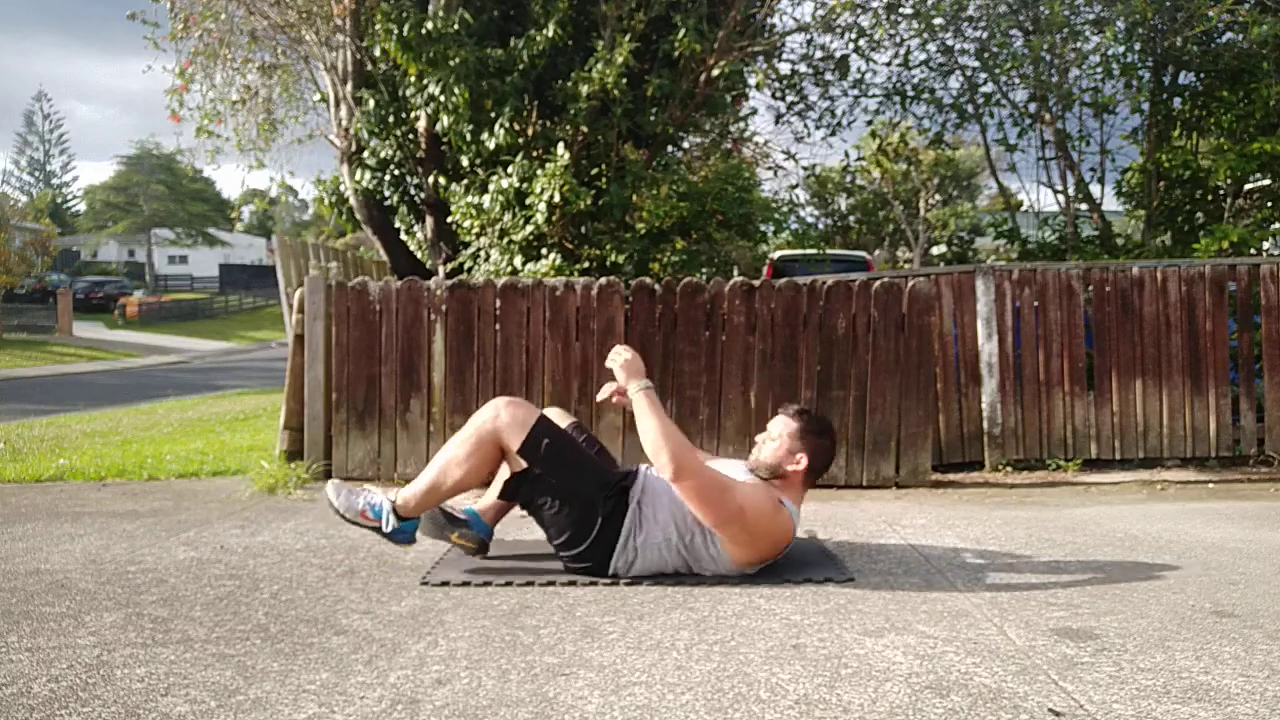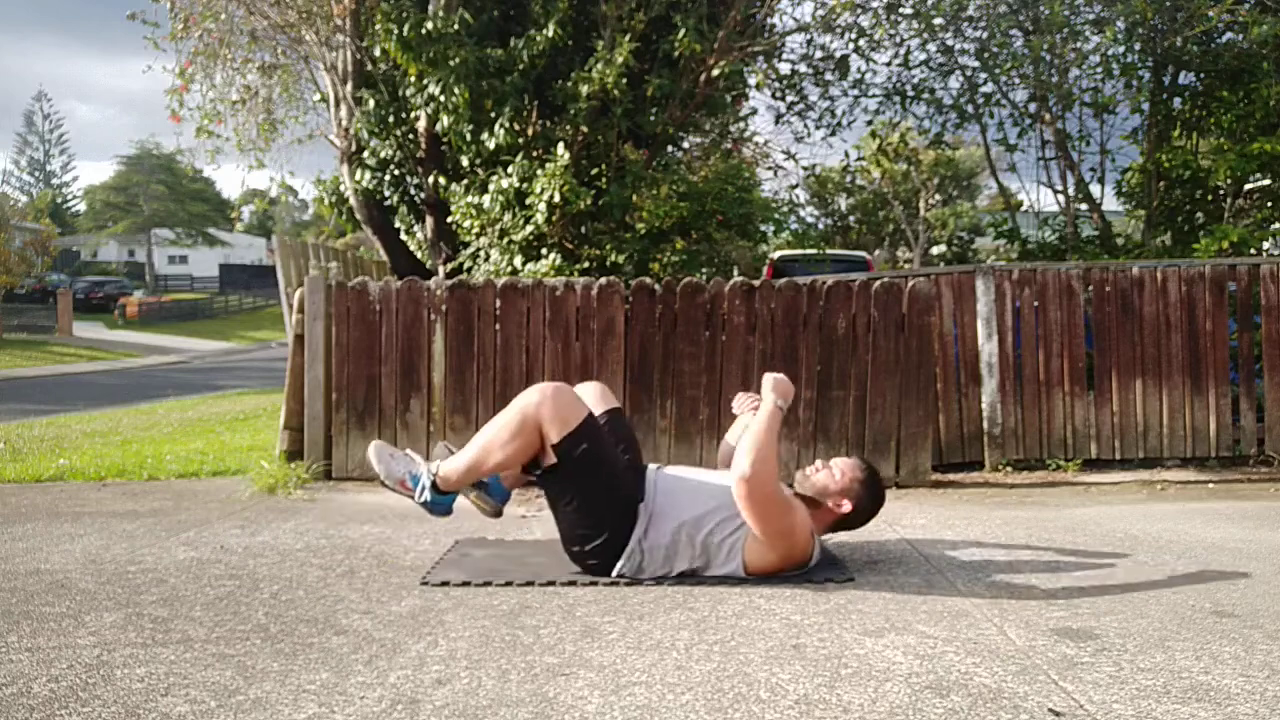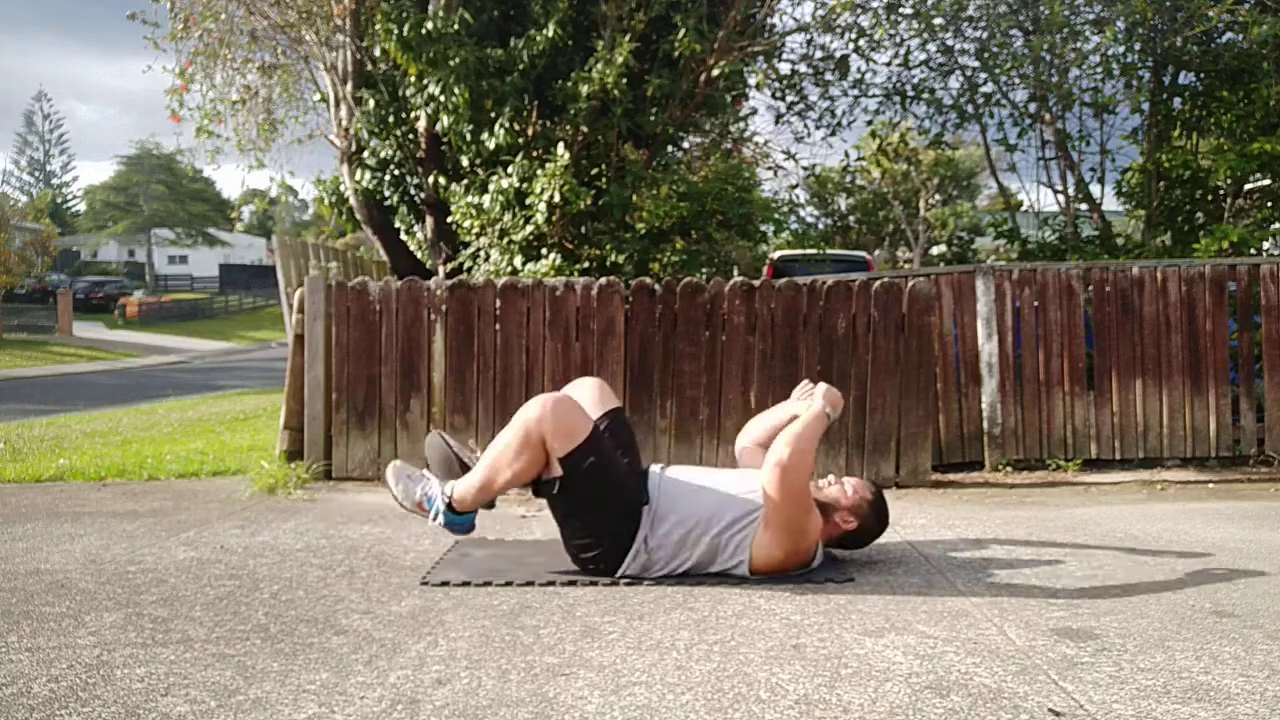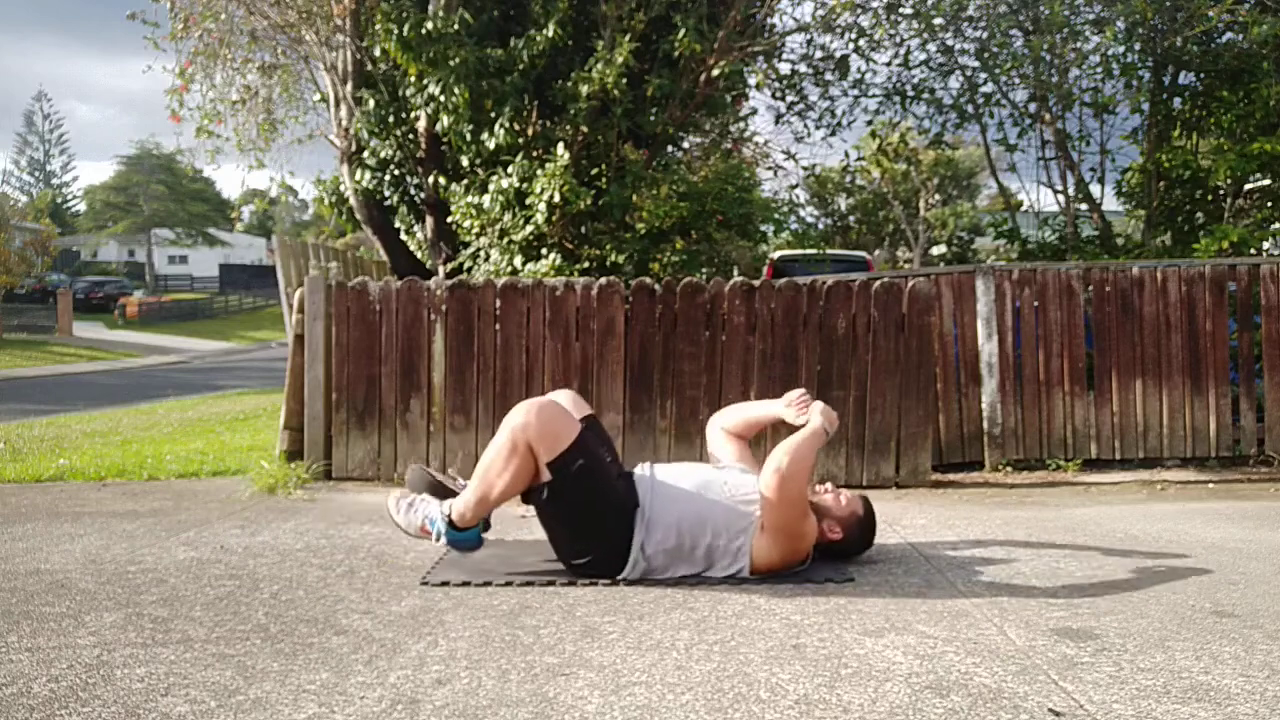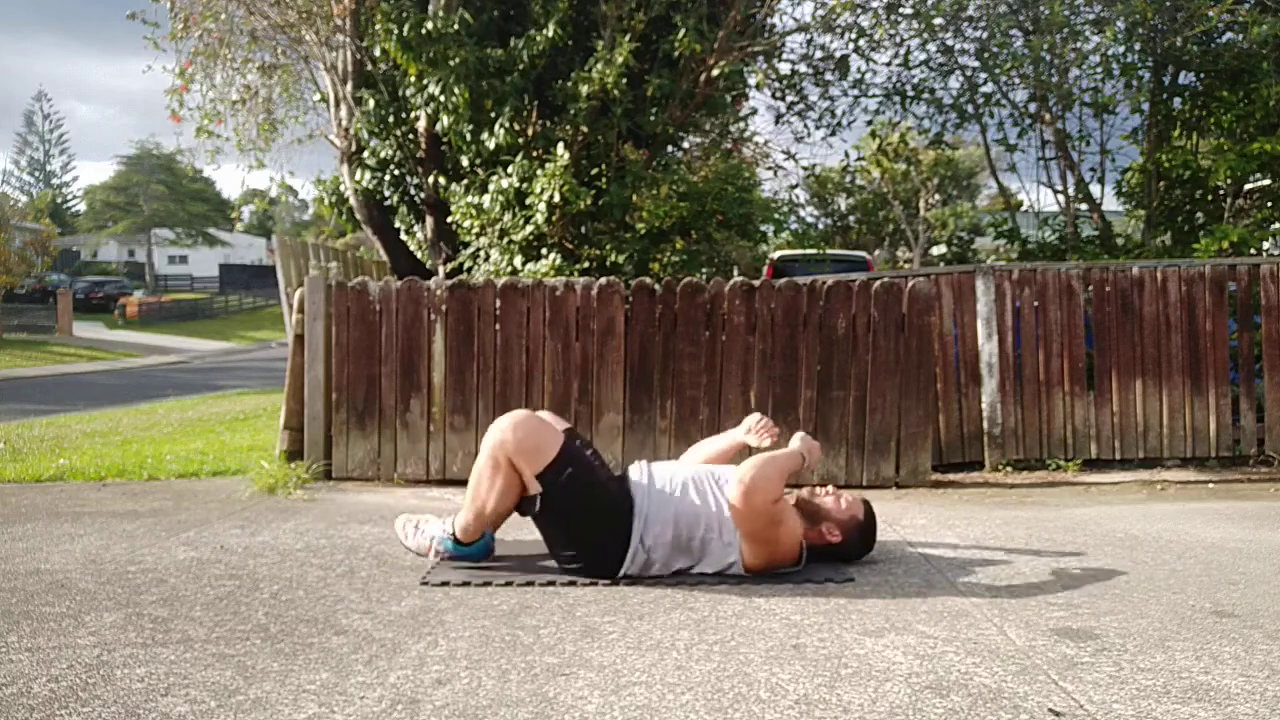
dt=0.2s
person 1, frame 1
left shoulder: (769, 521)
right shoulder: (760, 486)
left elbow: (677, 469)
right elbow: (684, 462)
left wrist: (640, 384)
right wrist: (637, 396)
left hip: (605, 535)
right hip: (625, 496)
left knee: (503, 415)
right knee: (553, 421)
left ankle: (399, 512)
right ankle: (477, 521)
person 1, frame 2
left shoulder: (794, 537)
right shoulder: (790, 508)
left elbow: (746, 479)
right elbow: (736, 455)
left wrist: (776, 405)
right wrist: (749, 415)
left hip: (616, 535)
right hip: (640, 495)
left knee: (546, 401)
right knee: (588, 394)
left ankle: (437, 484)
right ankle: (492, 482)
person 1, frame 3
left shoulder: (799, 538)
right shoulder: (783, 499)
left elbow: (778, 470)
right elbow: (749, 443)
left wrist: (823, 411)
right wrist: (797, 406)
left hip: (618, 537)
right hip: (636, 491)
left knee: (547, 412)
right knee: (586, 389)
left ankle: (455, 503)
right ankle: (487, 476)
person 1, frame 4
left shoulder: (792, 539)
right shoulder: (758, 491)
left elbow: (781, 477)
right elbow: (721, 426)
left wrist: (819, 427)
right wrist: (783, 409)
left hip: (611, 540)
right hip: (623, 494)
left knee: (534, 417)
right knee: (561, 401)
left ankle: (458, 521)
right ankle: (472, 496)
person 1, frame 5
left shoulder: (782, 538)
right shoulder: (767, 502)
left elbow: (745, 490)
right elbow: (694, 459)
left wrist: (797, 454)
right wrist: (744, 434)
left hip: (610, 538)
right hip: (620, 500)
left knee: (515, 429)
right knee: (542, 424)
left ankle: (462, 536)
right ankle: (474, 519)
